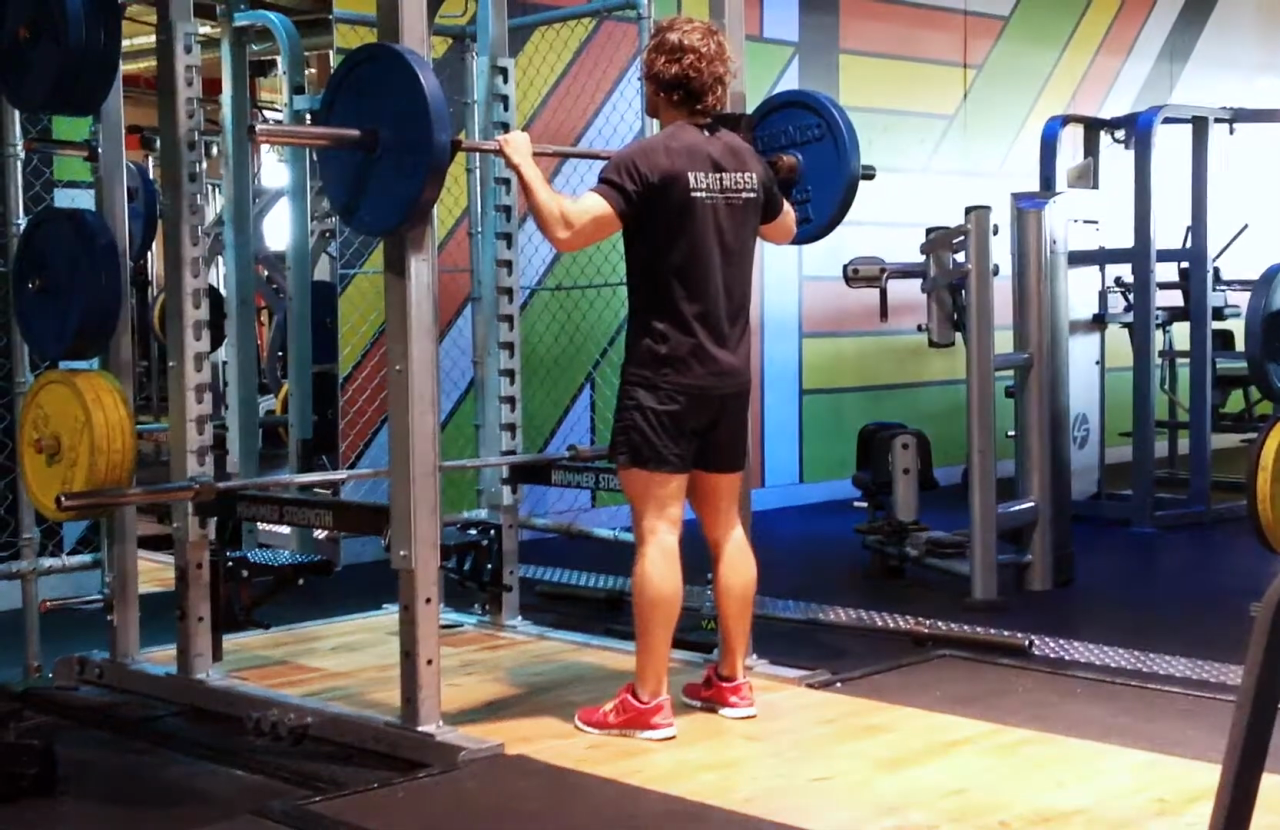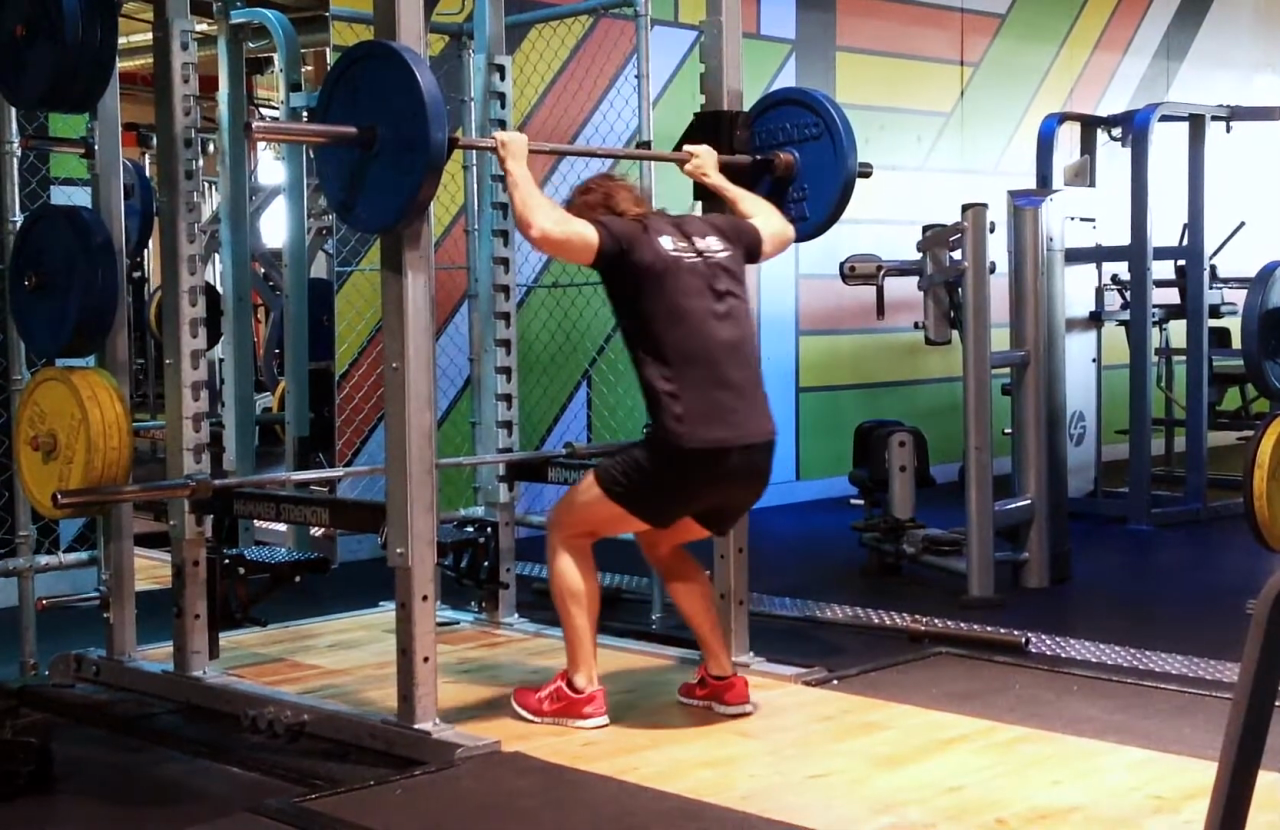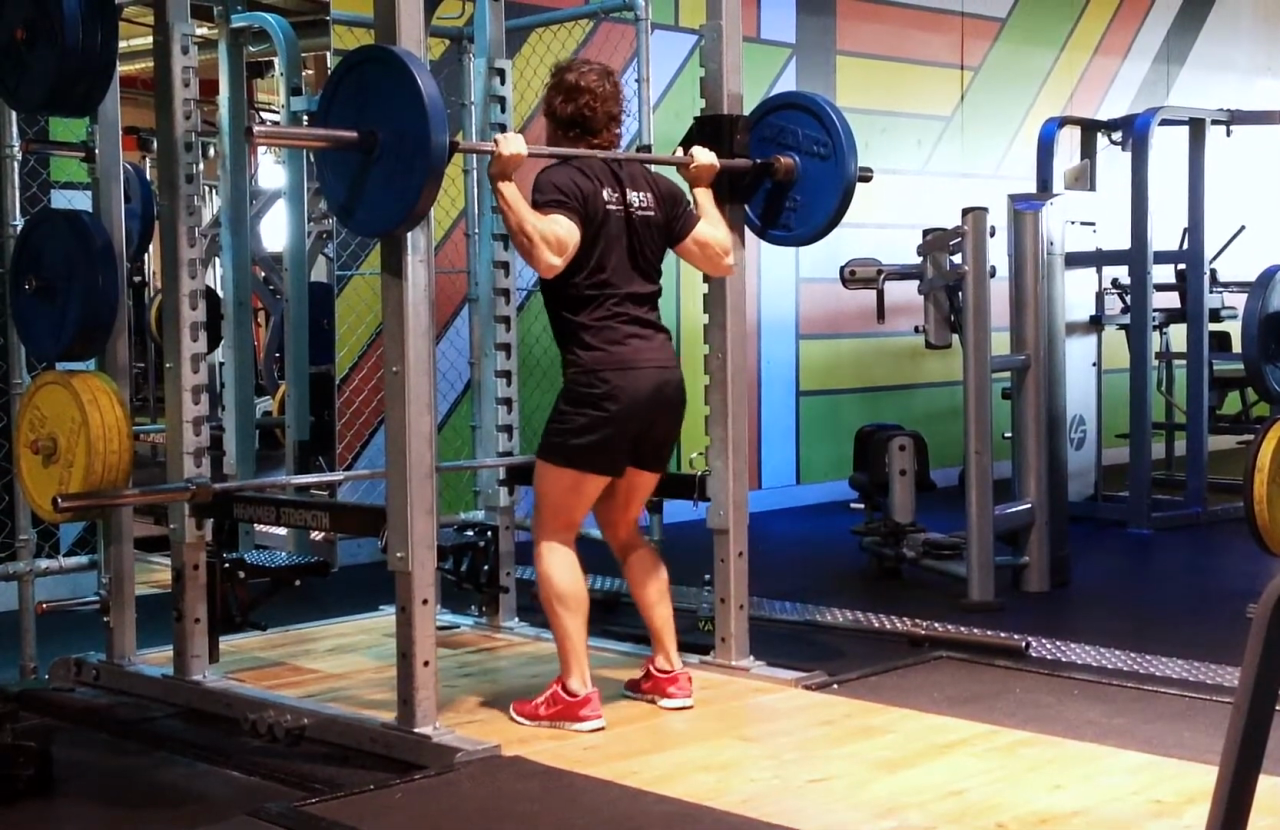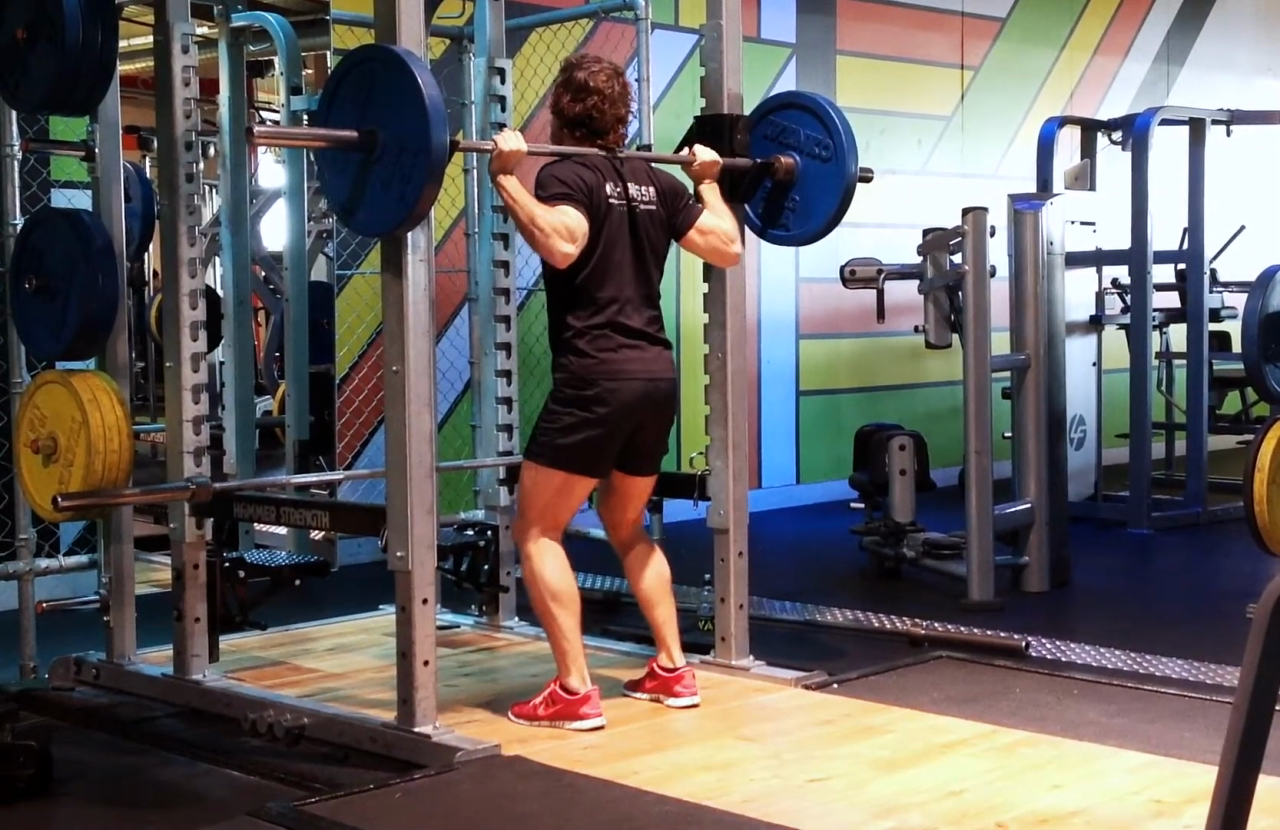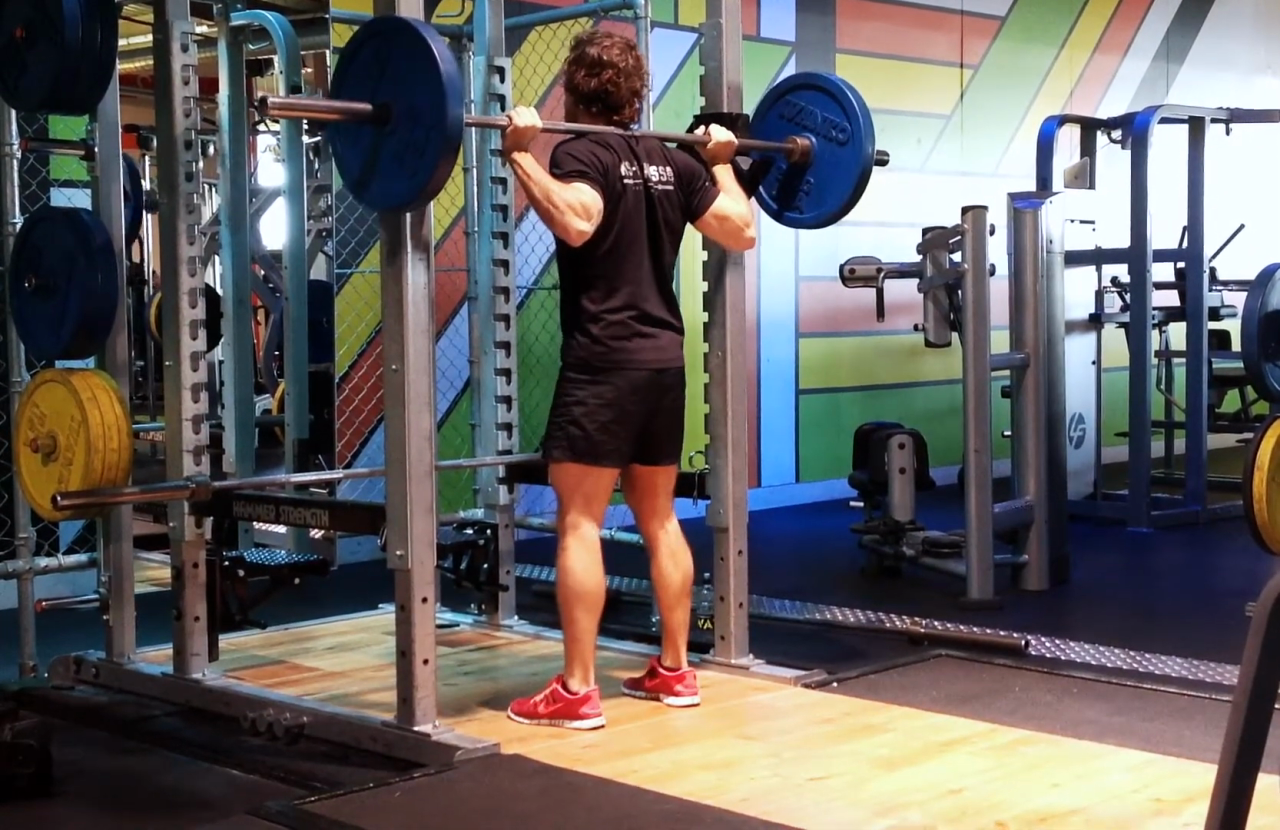
dt=1s
person 1, frame 1
left shoulder: (649, 159)
right shoulder: (746, 160)
left elbow: (566, 229)
right elbow: (785, 229)
left wrist: (522, 162)
left hip: (666, 376)
right hip: (729, 374)
left knee: (658, 531)
right knee: (724, 526)
left ankle: (647, 700)
right ankle: (731, 679)
person 1, frame 2
left shoulder: (626, 242)
right shoulder: (716, 235)
left elbow: (543, 228)
right elbow: (780, 228)
left wrist: (516, 164)
right wrist: (715, 177)
left hip: (691, 449)
right hip: (755, 450)
left knee: (567, 531)
right knee: (659, 542)
left ankle: (580, 690)
right ankle: (722, 677)
person 1, frame 3
left shoulder: (561, 179)
right shoulder: (655, 185)
left elbow: (550, 255)
right elbow: (720, 257)
left wrist: (505, 181)
right wrist: (702, 185)
left hip: (603, 381)
right hip: (662, 375)
left knee: (553, 534)
right knee: (622, 530)
left ankle: (575, 693)
right ankle: (669, 671)
person 1, frame 4
left shoulder: (563, 175)
right shoulder: (656, 183)
left elbow: (562, 244)
right elbow: (728, 247)
left wrist: (507, 176)
right wrist: (707, 183)
left hip: (596, 380)
right hip: (657, 376)
left knee: (536, 532)
right knee: (626, 525)
left ankle: (574, 690)
right ankle: (673, 669)
person 1, frame 5
left shoulder: (578, 152)
right shoulder: (675, 163)
left elbow: (577, 221)
right elbow: (741, 230)
left wrist: (520, 153)
right wrist: (722, 162)
left hip: (603, 363)
right hip: (664, 358)
left knee: (579, 525)
right knee: (658, 519)
left ankle: (576, 690)
right ankle: (674, 669)
